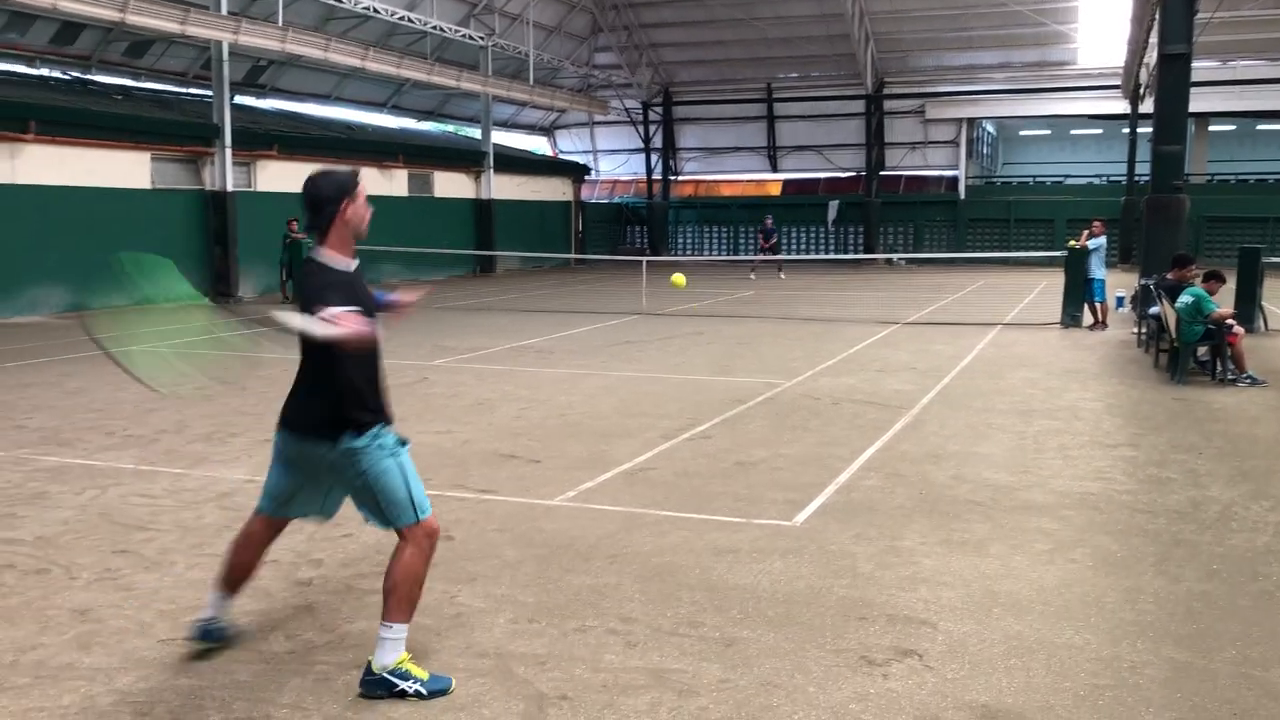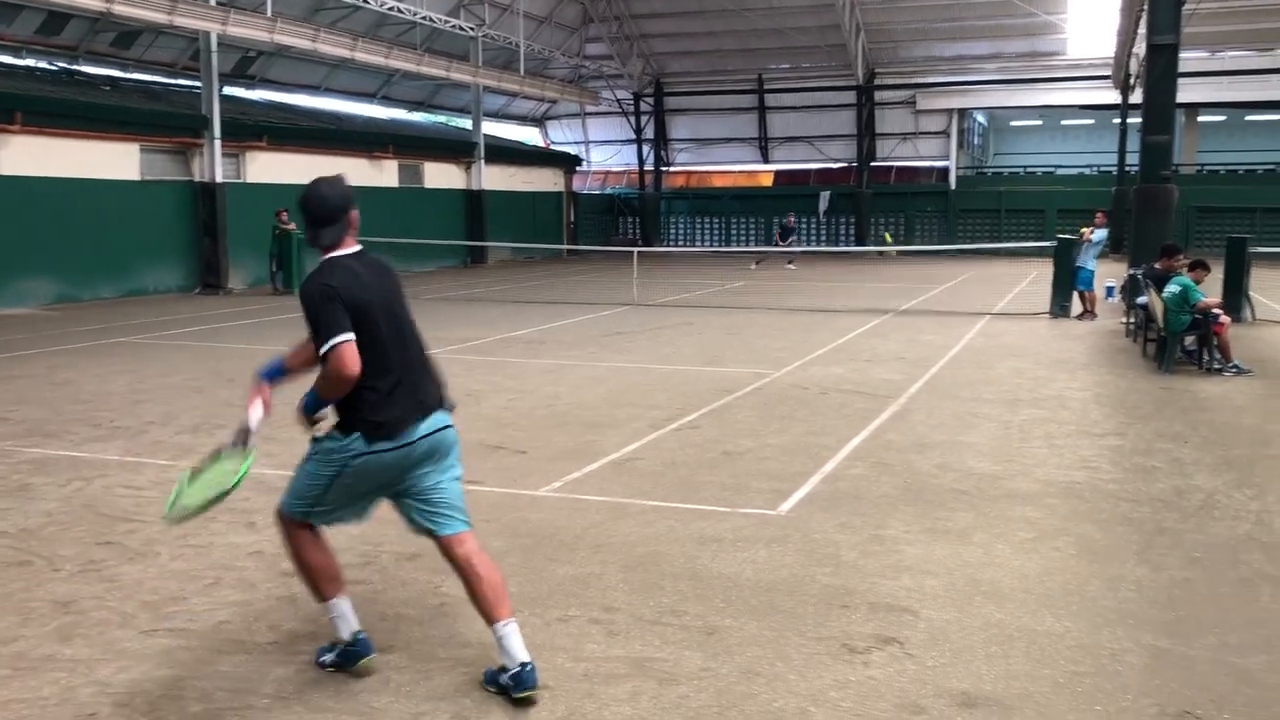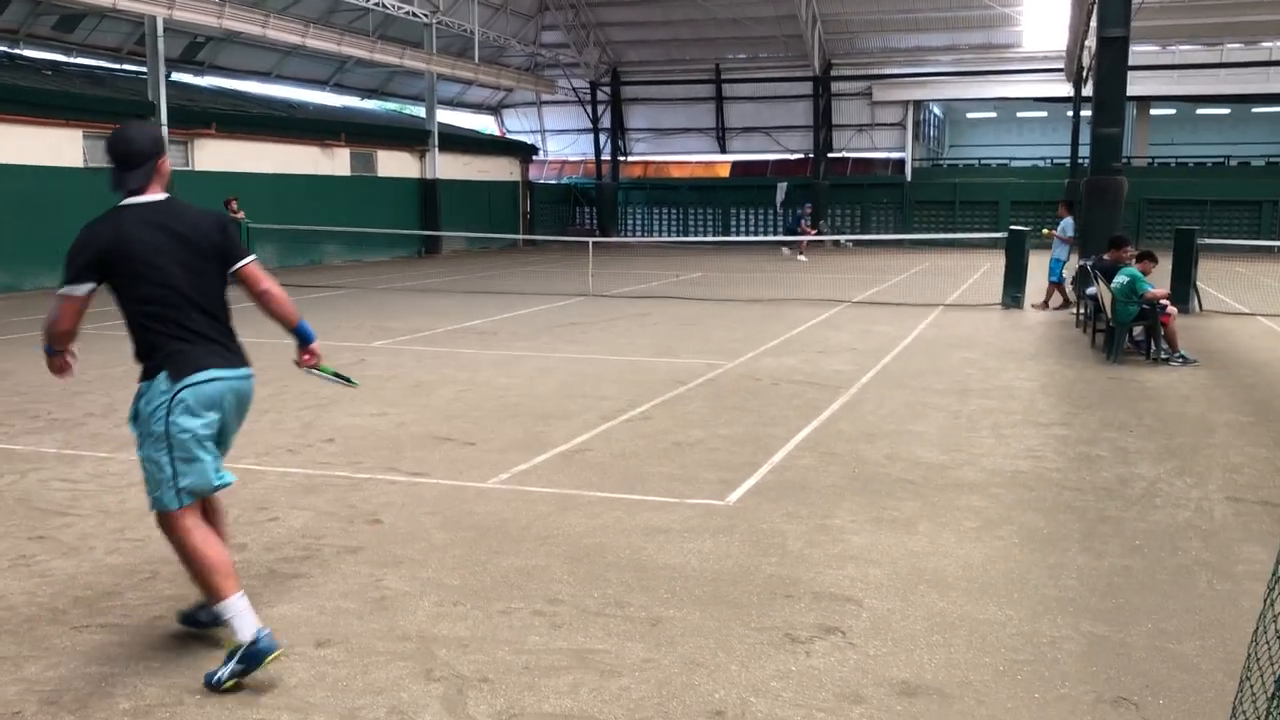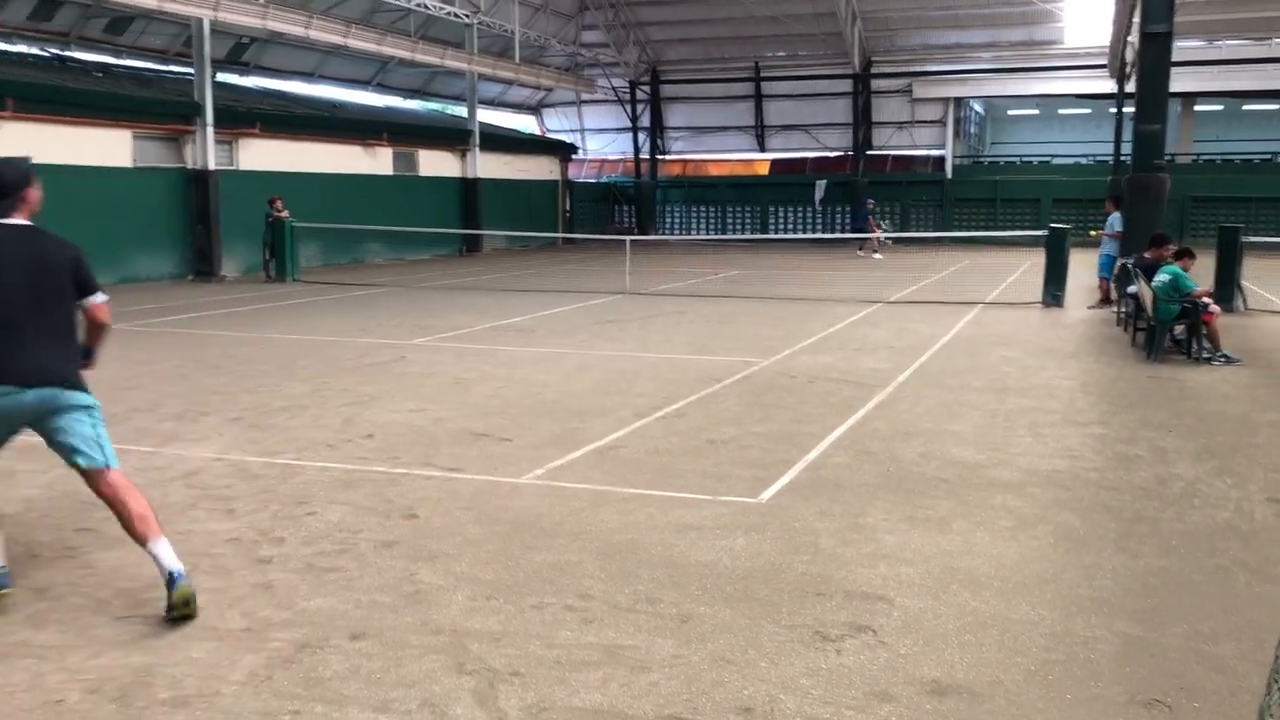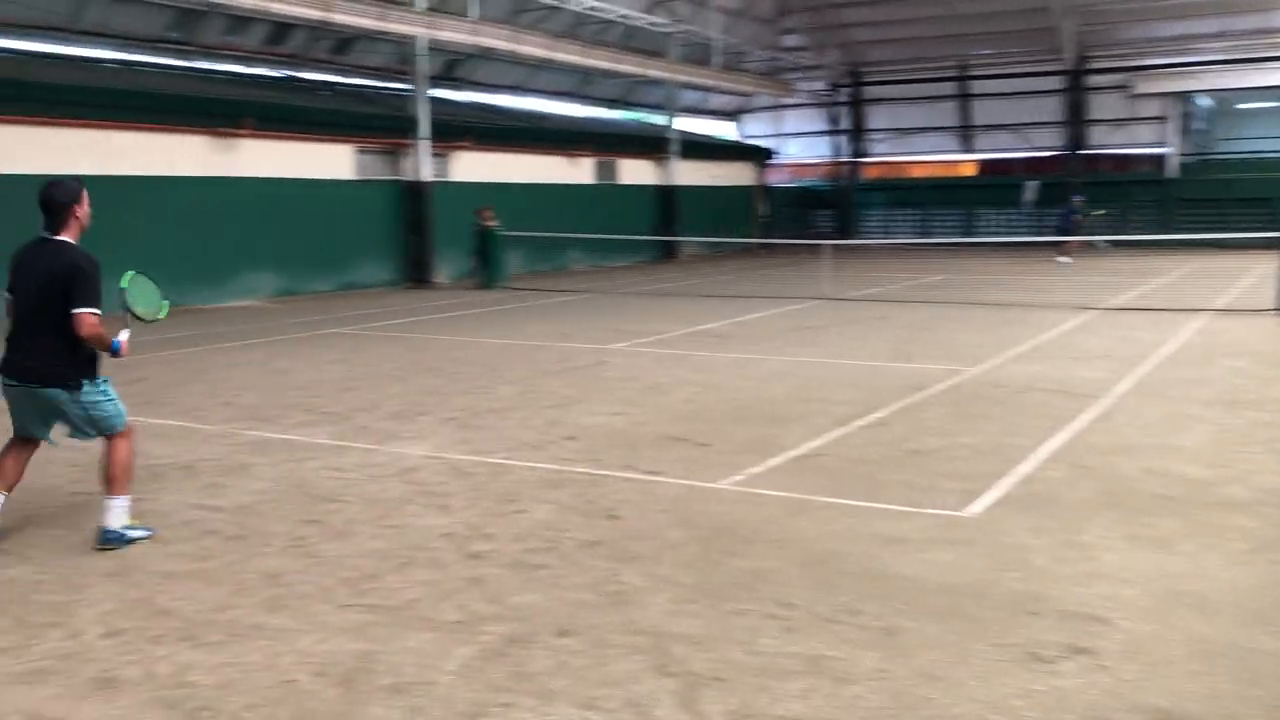
dt=0.5s
person 1, frame 1
left shoulder: (339, 268)
right shoulder: (323, 281)
right elbow: (337, 322)
left wrist: (384, 301)
right wrist: (345, 328)
left hip: (297, 426)
right hip: (354, 434)
left knee: (267, 520)
right knee: (421, 531)
left ankle: (212, 621)
right ankle: (387, 664)
person 1, frame 2
left shoulder: (320, 285)
right shoulder: (377, 269)
left elbow: (346, 369)
left wrist: (313, 402)
right wrist: (271, 373)
left hip: (368, 438)
right hip: (430, 428)
left knee: (297, 520)
right knee: (458, 542)
left ankle: (350, 639)
right ankle: (518, 664)
person 1, frame 3
left shoulder: (100, 235)
right shoulder: (209, 222)
left elbow: (62, 324)
right elbow: (263, 286)
left wrist: (55, 350)
right wrist: (305, 336)
left hip: (178, 385)
right hip: (233, 376)
left knee: (179, 515)
right knee: (195, 488)
left ankle: (252, 641)
right ankle: (213, 604)
person 1, frame 4
right shoulder: (63, 251)
right elbow: (100, 317)
right wrist: (86, 352)
right hip: (59, 386)
right knee: (109, 481)
right ankle: (171, 572)
person 1, frame 5
right shoulder: (80, 264)
right elbow: (87, 328)
right wrist: (112, 344)
right hip: (65, 378)
right knee: (120, 435)
right ankle: (115, 524)
